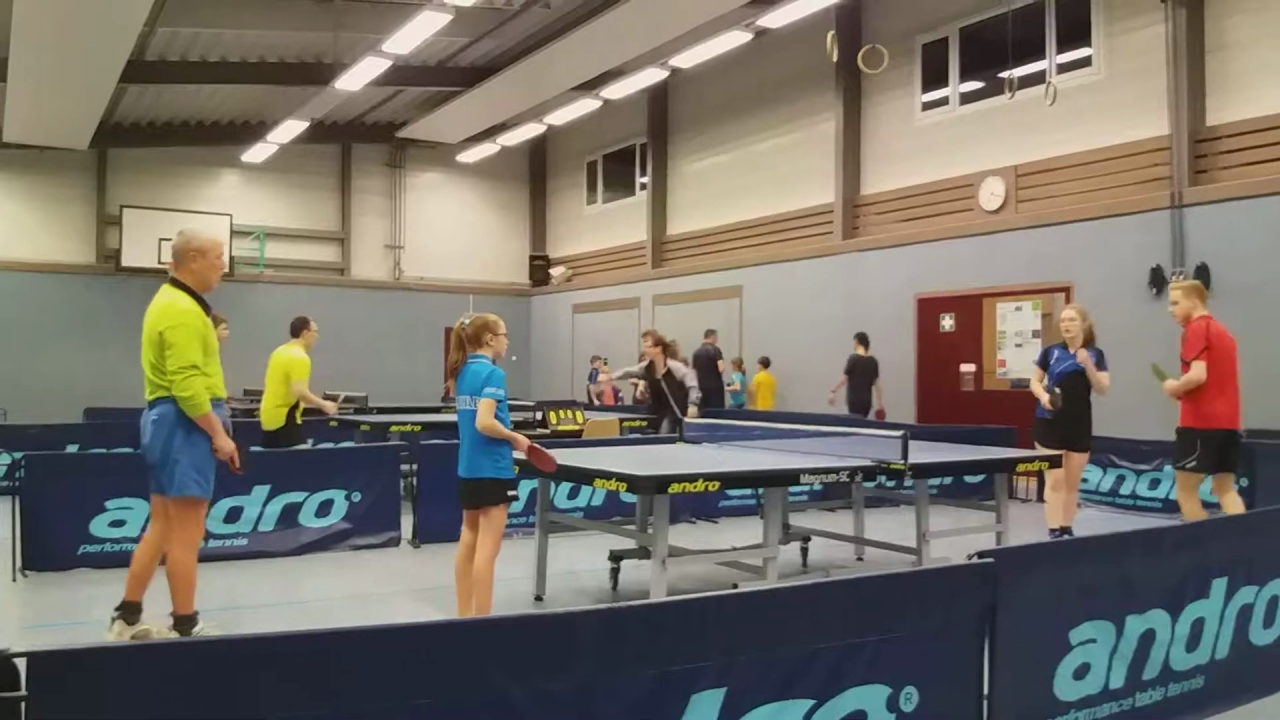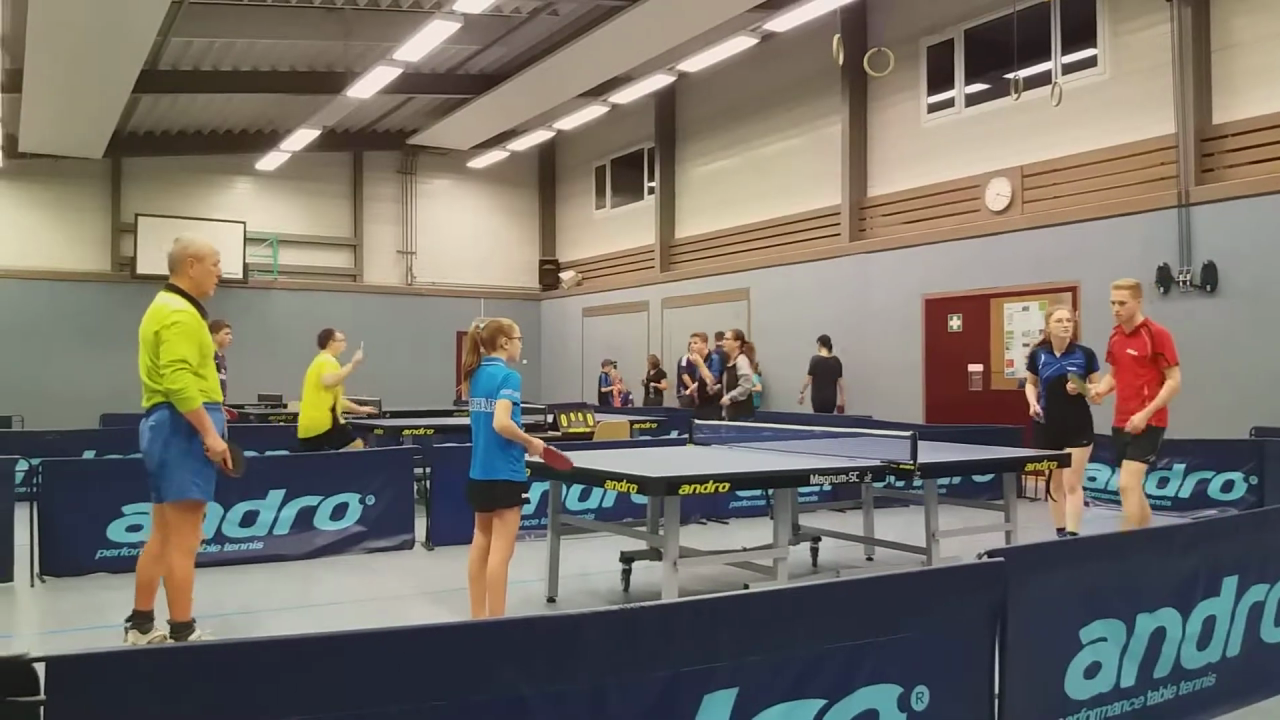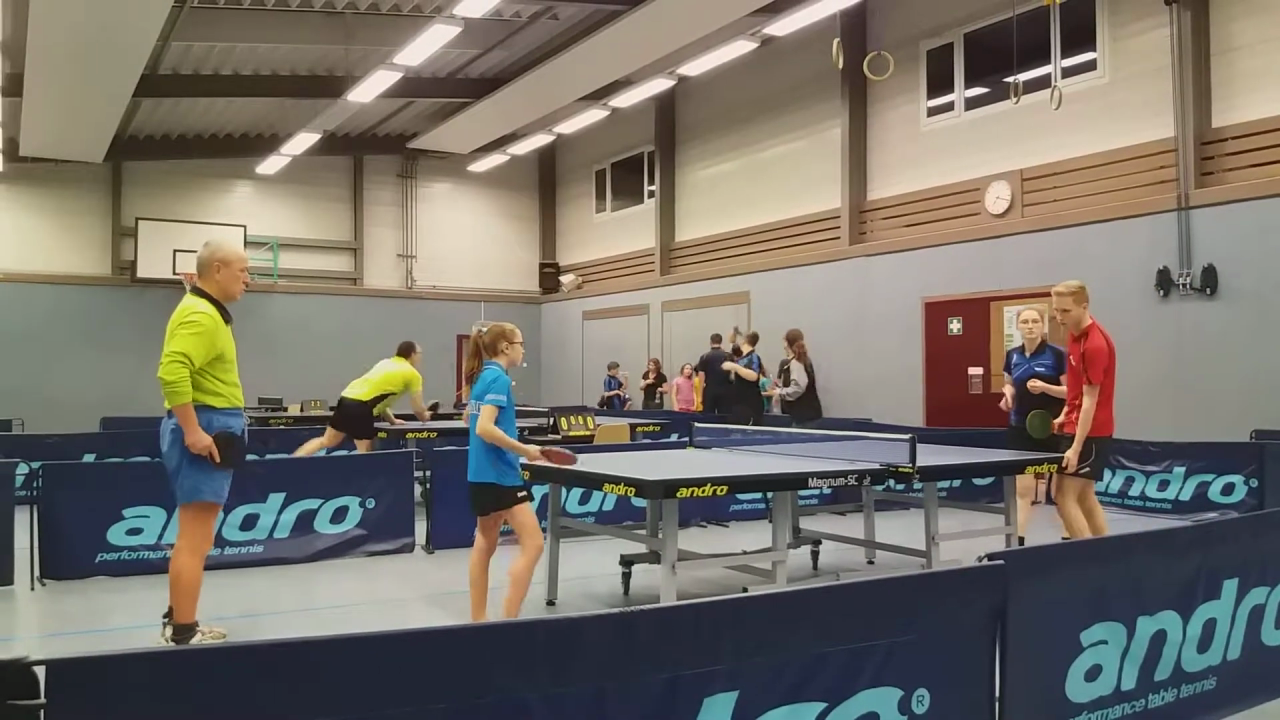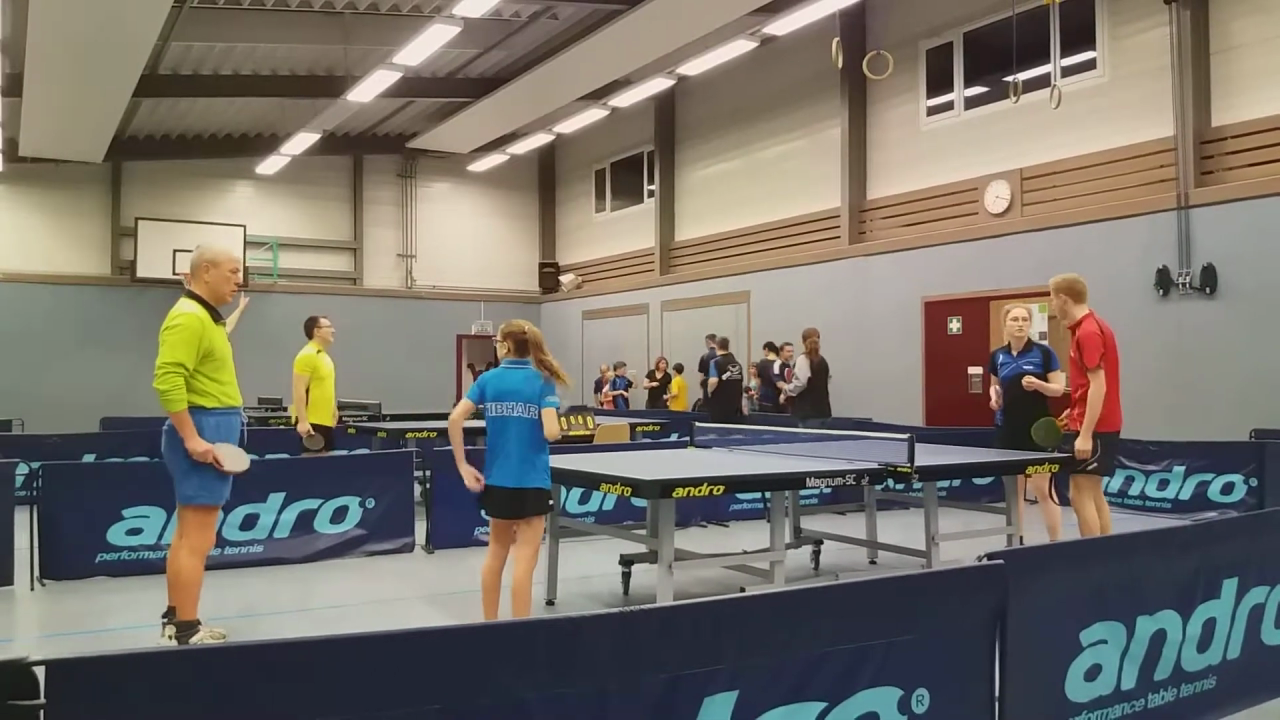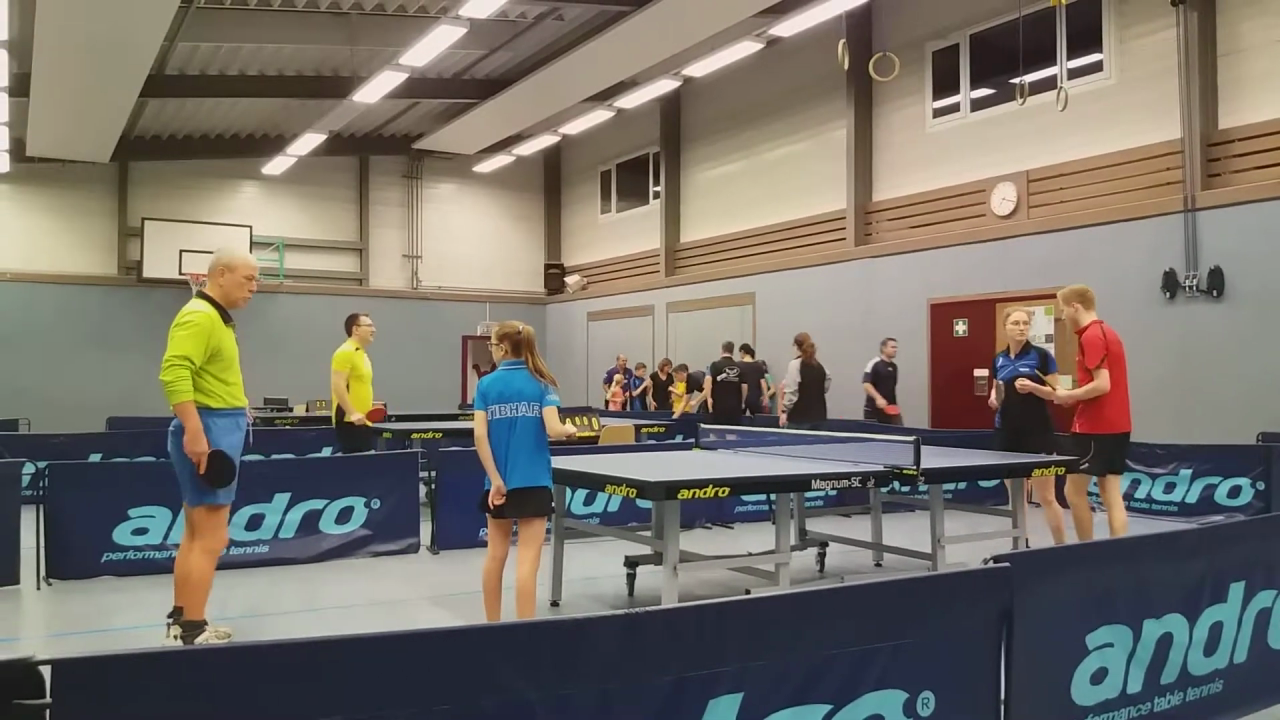
dt=1s
person 1, frame 1
left shoulder: (170, 300)
right shoulder: (182, 311)
right elbow: (187, 384)
left wrist: (215, 424)
right wrist: (218, 434)
left hip: (167, 420)
right hip: (185, 424)
left knee: (161, 528)
right knee: (186, 532)
left ankle: (126, 618)
right ankle: (185, 626)
person 1, frame 2
left shoulder: (165, 307)
right shoulder: (181, 313)
right elbow: (178, 382)
right wrist: (211, 434)
left hip: (169, 427)
right hip: (184, 429)
left knee: (162, 536)
right knee: (183, 542)
left ankle: (140, 627)
right ankle: (182, 634)
person 1, frame 3
left shoulder: (206, 311)
right shoulder: (201, 315)
right elbow: (171, 372)
right wrist: (192, 430)
left hip: (207, 428)
right hip: (203, 429)
left knee: (189, 538)
right knee: (196, 541)
left ankle: (176, 623)
right ankle: (183, 637)
person 1, frame 4
left shoulder: (205, 316)
right shoulder: (189, 317)
right elbow: (167, 380)
right wrist: (192, 438)
left hip: (211, 431)
right hip: (202, 432)
left knee: (187, 535)
right knee: (198, 539)
left ankle: (174, 621)
right ankle: (186, 632)
person 1, frame 5
left shoulder: (216, 318)
right shoulder: (199, 316)
right elbow: (174, 374)
right wrist: (194, 432)
left hip: (219, 432)
right hip: (206, 433)
left knee: (196, 537)
right knee: (211, 541)
left ankle: (180, 622)
right ankle: (192, 633)
person 2, frame 1
left shoulder: (463, 372)
right shoulder: (493, 373)
right elbow: (484, 422)
left wrist: (506, 436)
right wrist: (515, 438)
left hip: (468, 469)
right hip: (493, 470)
left knee: (468, 542)
right knee: (487, 549)
left ankle: (465, 613)
right ankle: (481, 617)
person 2, frame 2
left shoulder: (476, 375)
right shoulder: (508, 376)
right elbow: (501, 423)
right wrist: (530, 442)
left hip: (479, 472)
right hip: (505, 473)
left knee: (481, 544)
right knee: (501, 551)
left ankle: (478, 616)
right ankle: (496, 621)
person 2, frame 3
left shoulder: (481, 376)
right shoulder: (499, 379)
left elbow: (471, 417)
right elbow: (484, 428)
right wrist: (523, 449)
left hip: (481, 475)
right hip: (501, 475)
left knee: (484, 545)
right knee: (533, 545)
left ankle: (478, 620)
right ankle: (509, 622)
person 2, frame 4
left shoulder: (488, 380)
right shoulder: (544, 381)
left elbow: (455, 420)
right elbow: (551, 433)
left wrist: (463, 465)
right wrist: (557, 426)
left hip: (497, 479)
right hip: (531, 481)
left knee: (496, 553)
right knee: (524, 560)
left ankle: (489, 622)
person 2, frame 5
left shoulder: (486, 384)
right shoulder: (541, 383)
left elbow: (480, 436)
right elbow: (553, 430)
left wrist: (495, 479)
right wrist: (570, 429)
left hip: (499, 481)
right hip: (533, 481)
left knee: (495, 555)
right knee: (527, 560)
left ankle: (493, 624)
person 3, frame 1
left shoulder: (1196, 329)
right shoulder: (1223, 333)
left elbow: (1197, 375)
left wrist: (1174, 388)
right wrist: (1185, 391)
left hip: (1200, 421)
right hip: (1228, 421)
left knee: (1186, 490)
right knee: (1226, 490)
person 3, frame 2
left shoulder: (1158, 334)
right shoulder: (1115, 336)
left elbow: (1174, 381)
left wrist: (1145, 414)
right wrist: (1101, 389)
left hip: (1147, 423)
right hip: (1122, 422)
left knee: (1127, 485)
right knee: (1132, 487)
person 3, frame 3
left shoulder: (1095, 344)
right shoulder: (1076, 334)
left elbow: (1090, 401)
left wrist: (1076, 448)
right wrist: (1064, 415)
left hip: (1089, 432)
right hip: (1077, 426)
left knee: (1065, 497)
right knee: (1085, 497)
person 3, frame 4
left shoulder: (1087, 332)
right shoulder: (1088, 327)
left elbow: (1098, 387)
left wrist: (1085, 435)
right wrist: (1074, 411)
left hip: (1093, 428)
right hip: (1104, 425)
left knee: (1080, 496)
right knee: (1094, 494)
person 3, frame 5
left shoulder: (1091, 337)
right shoulder: (1109, 334)
left elbow: (1102, 385)
left wrist: (1068, 395)
right wrist: (1073, 396)
left hip: (1094, 427)
right hip: (1118, 426)
left knee: (1075, 492)
right knee: (1112, 495)
person 4, frame 1
left shoulder: (1095, 354)
right shoulder: (1050, 352)
left elbow: (1103, 389)
right elbow: (1035, 382)
left wrist: (1088, 367)
right wrist: (1043, 396)
left hip: (1079, 424)
right hip: (1050, 422)
left knee: (1072, 483)
right knee: (1054, 481)
left ankle: (1067, 530)
right ankle: (1054, 532)
person 4, frame 2
left shoulder: (1085, 354)
right shoulder: (1037, 355)
left elbow: (1097, 387)
right elbow: (1030, 384)
left wrist: (1081, 389)
right wrist: (1033, 403)
left hip: (1078, 426)
right hip: (1047, 426)
left knee: (1072, 484)
right knee: (1055, 483)
left ankle: (1073, 535)
right ankle: (1061, 533)
person 4, frame 3
left shoulder: (1056, 354)
right shoulder: (1012, 356)
left wrist: (1044, 387)
right wrist: (1007, 397)
right hip: (1021, 428)
right knee: (1022, 489)
right ankle: (1018, 541)
person 4, frame 4
left shoulder: (1044, 353)
right shoulder: (997, 356)
left elbow: (1058, 389)
left wrist: (1037, 384)
right wrist: (994, 397)
right hip: (1008, 429)
left knee: (1043, 490)
left ankle: (1055, 543)
person 4, frame 5
left shoulder: (1041, 356)
right shoulder: (998, 360)
left elbow: (1055, 392)
left wrist: (1032, 387)
right wrist: (994, 398)
left hip: (1037, 432)
right hip: (1007, 432)
left knee: (1045, 495)
right knee: (1015, 494)
left ankle: (1061, 547)
